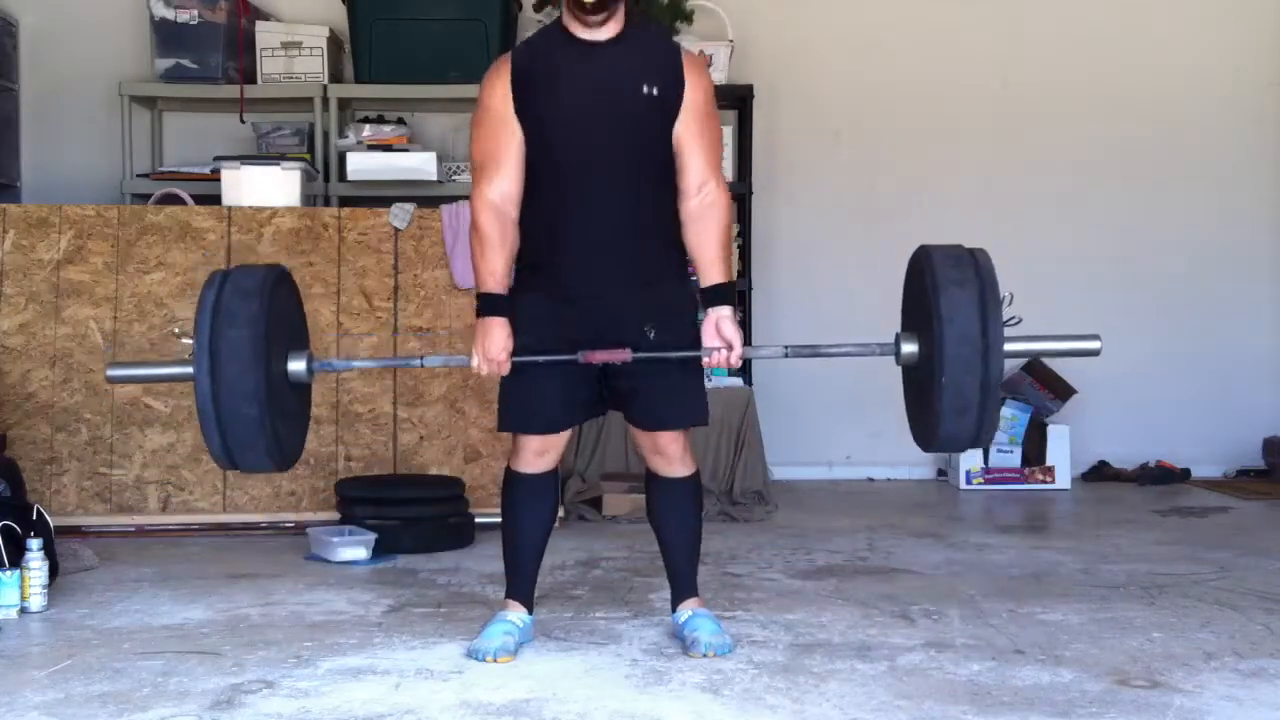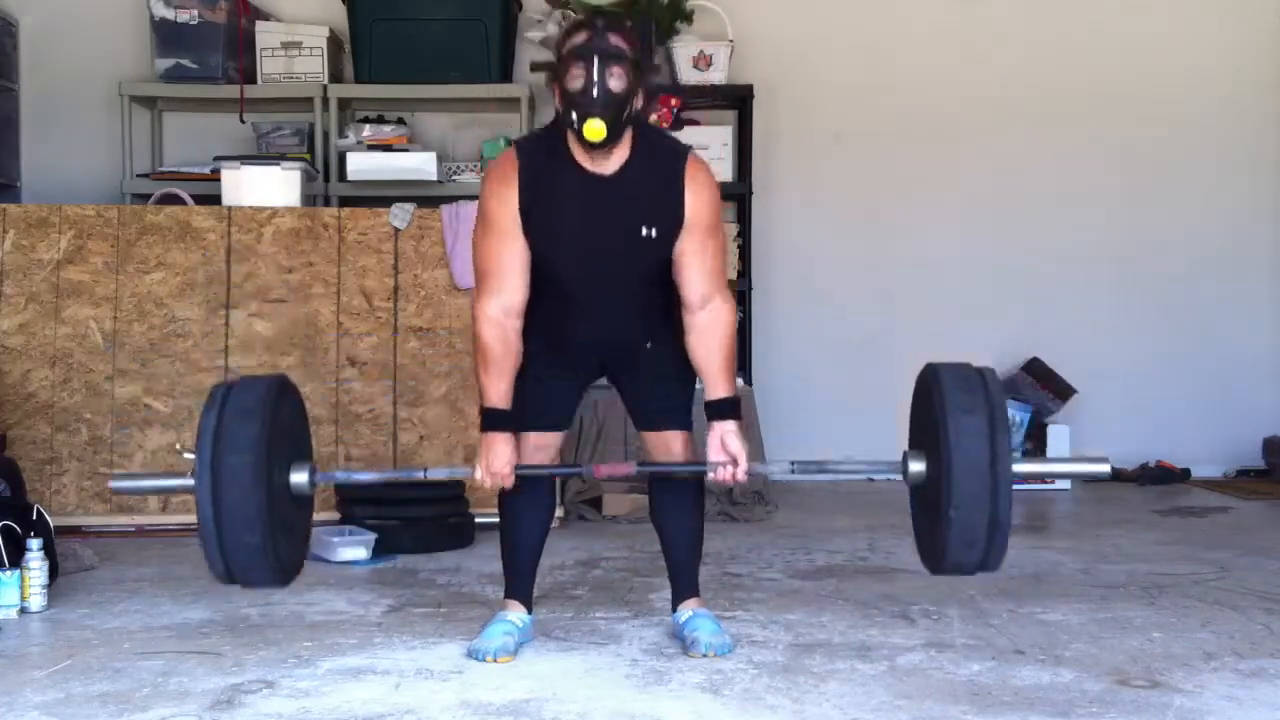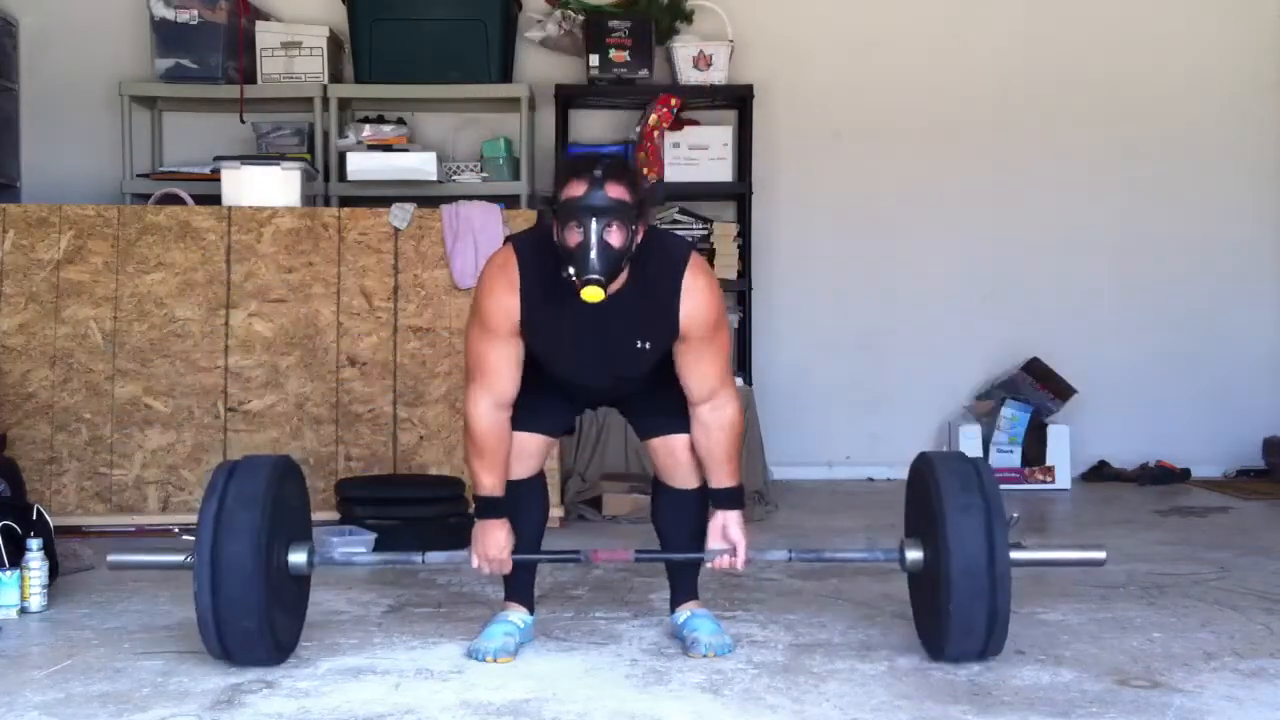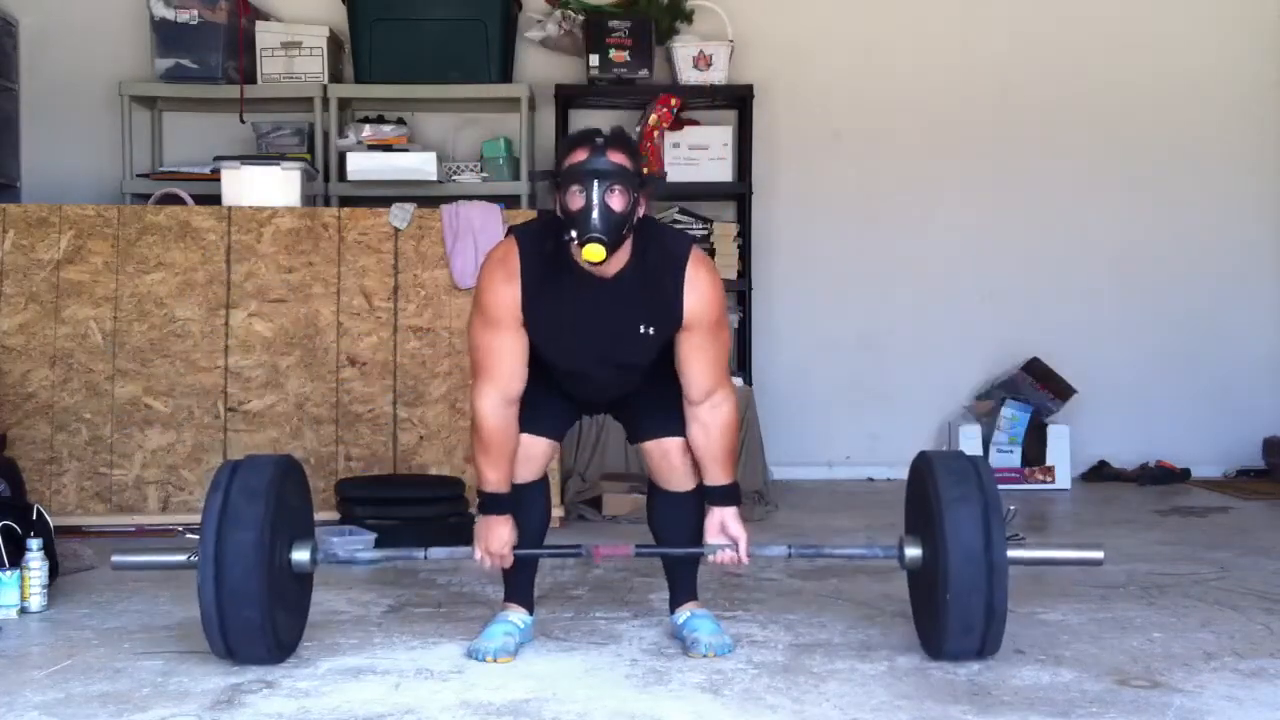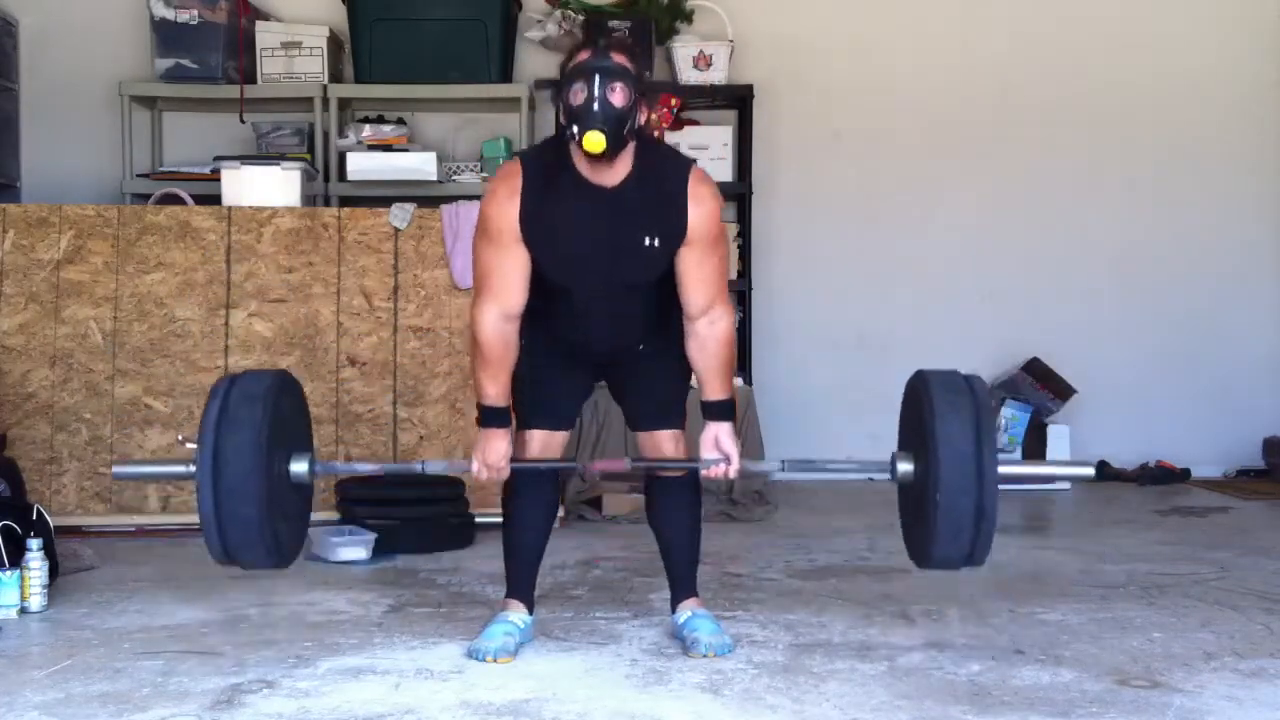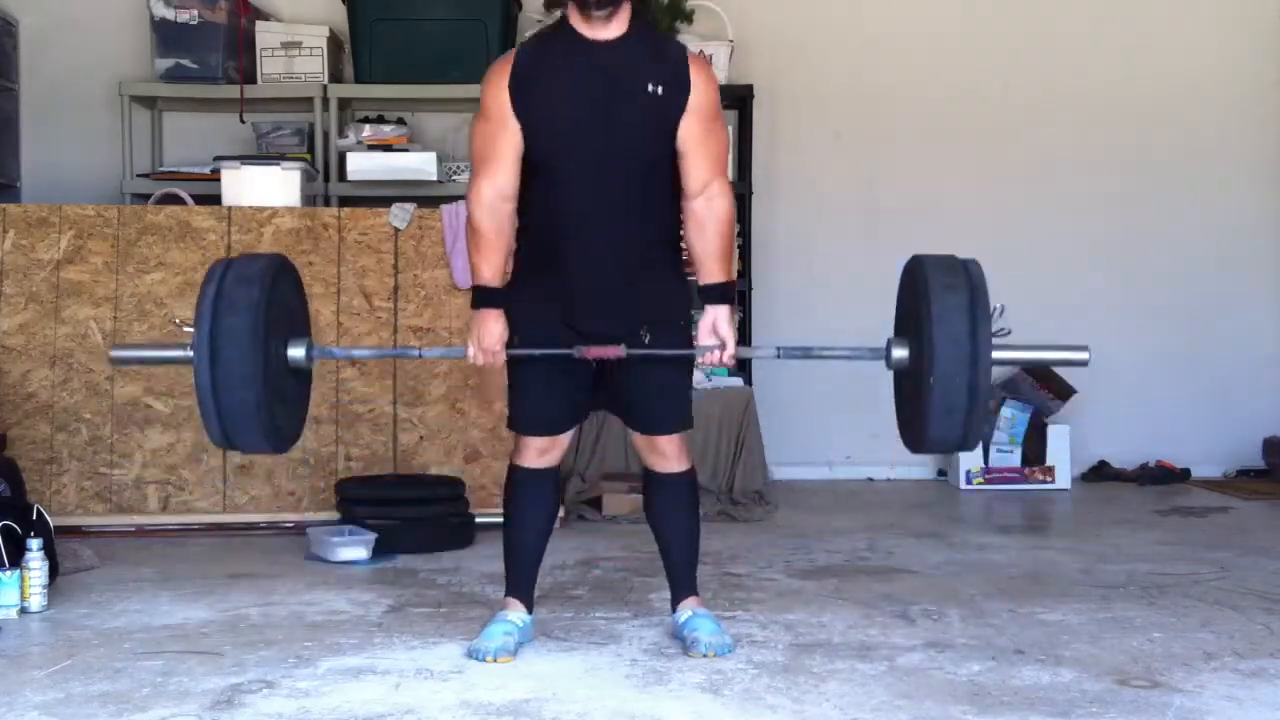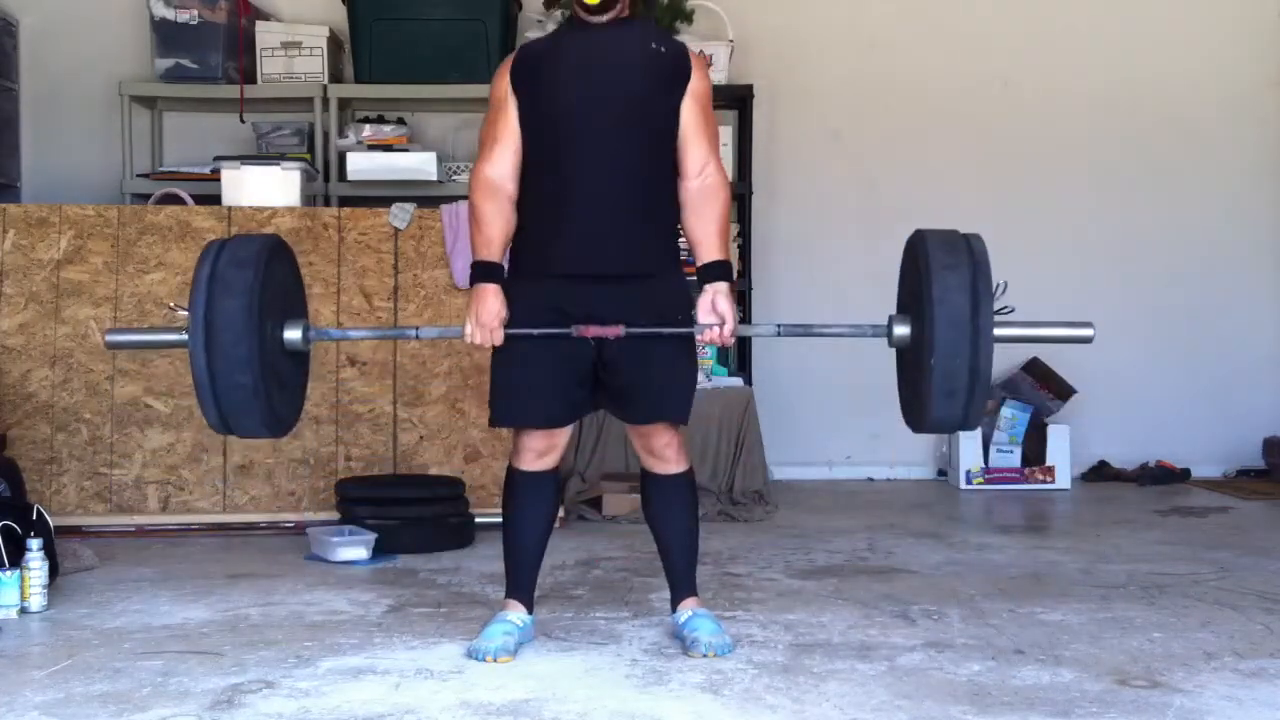
dt=0.3s
person 1, frame 1
left shoulder: (676, 67)
right shoulder: (514, 72)
left elbow: (701, 189)
right elbow: (497, 196)
left wrist: (718, 300)
right wrist: (492, 309)
left hip: (654, 302)
right hip: (547, 305)
left knee: (669, 447)
right knee: (534, 450)
left ankle: (688, 604)
right ankle: (516, 608)
person 1, frame 2
left shoulder: (684, 175)
right shoulder: (515, 175)
left elbow: (706, 304)
right elbow: (500, 310)
left wrist: (725, 415)
right wrist: (495, 428)
left hip: (649, 329)
right hip: (551, 333)
left knee: (673, 448)
right knee: (531, 450)
left ankle: (688, 605)
right ankle: (516, 609)
person 1, frame 3
left shoulder: (688, 281)
right shoulder: (509, 275)
left elbow: (712, 402)
right elbow: (489, 402)
left wrist: (727, 505)
right wrist: (490, 512)
left hip: (650, 374)
right hip: (548, 374)
left knee: (682, 457)
right knee: (517, 454)
left ankle: (687, 606)
right ankle: (517, 608)
person 1, frame 4
left shoulder: (689, 274)
right shoulder: (511, 267)
left elbow: (708, 398)
right elbow: (496, 397)
left wrist: (722, 501)
right wrist: (493, 508)
left hip: (648, 375)
right hip: (549, 375)
left knee: (675, 459)
right knee: (522, 458)
left ankle: (687, 607)
right ankle: (516, 609)
person 1, frame 5
left shoulder: (686, 189)
right shoulder: (518, 187)
left elbow: (707, 313)
right elbow: (498, 313)
left wrist: (719, 418)
right wrist: (492, 424)
left hip: (649, 334)
right hip: (553, 335)
left knee: (668, 447)
right knee: (535, 448)
left ankle: (687, 605)
right ankle: (517, 607)
person 1, frame 6
left shoulder: (683, 71)
right shoulder: (517, 73)
left elbow: (706, 193)
right elbow: (494, 194)
left wrist: (716, 303)
right wrist: (488, 305)
left hip: (651, 301)
right hip: (544, 303)
left knee: (666, 448)
right knee: (536, 449)
left ankle: (687, 604)
right ankle: (516, 607)
person 1, frame 7
left shoulder: (674, 58)
right shoulder: (526, 64)
left elbow: (700, 174)
right elbow: (496, 176)
left wrist: (716, 278)
right wrist: (486, 279)
left hip: (649, 289)
right hip: (542, 290)
left knee: (662, 444)
right knee: (536, 448)
left ankle: (688, 604)
right ankle: (517, 608)
